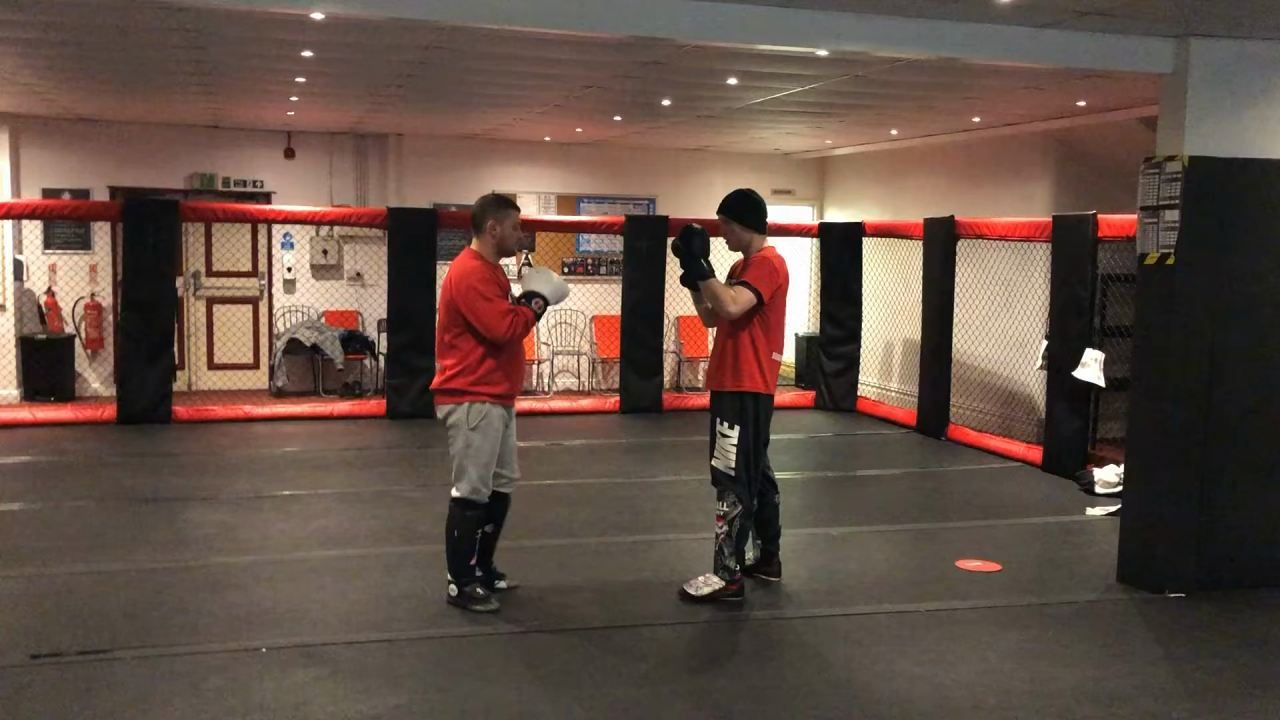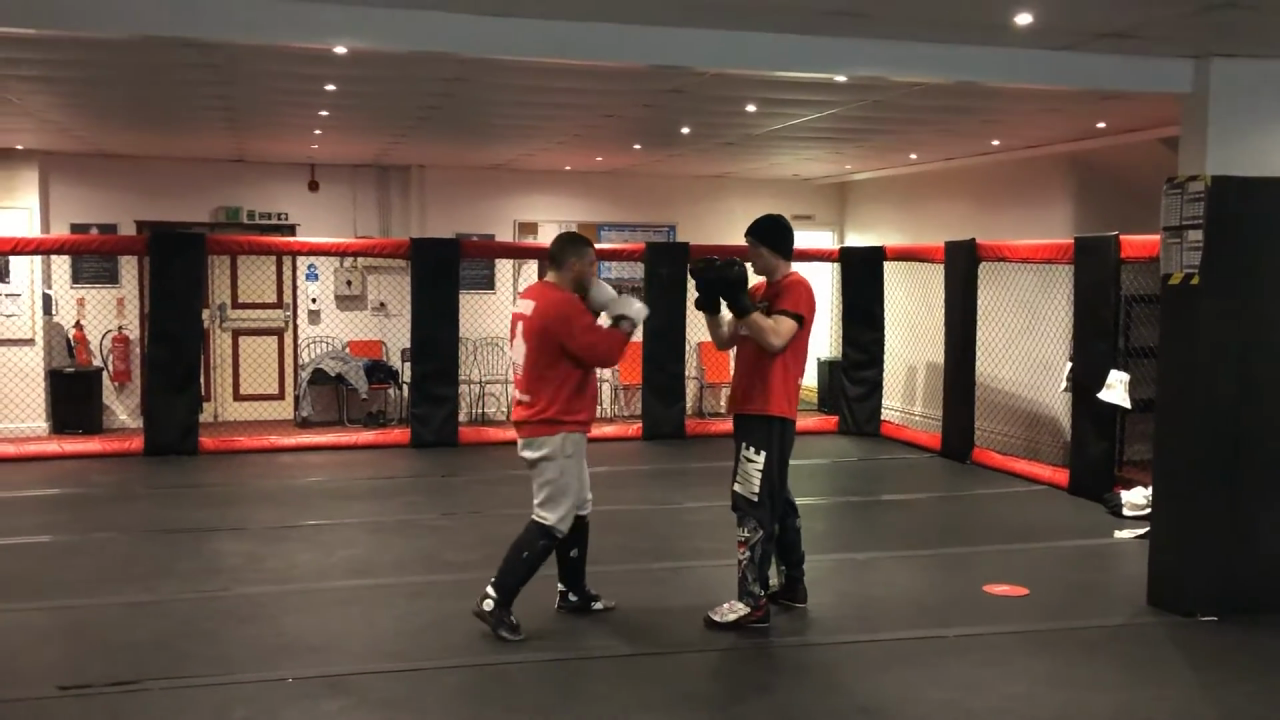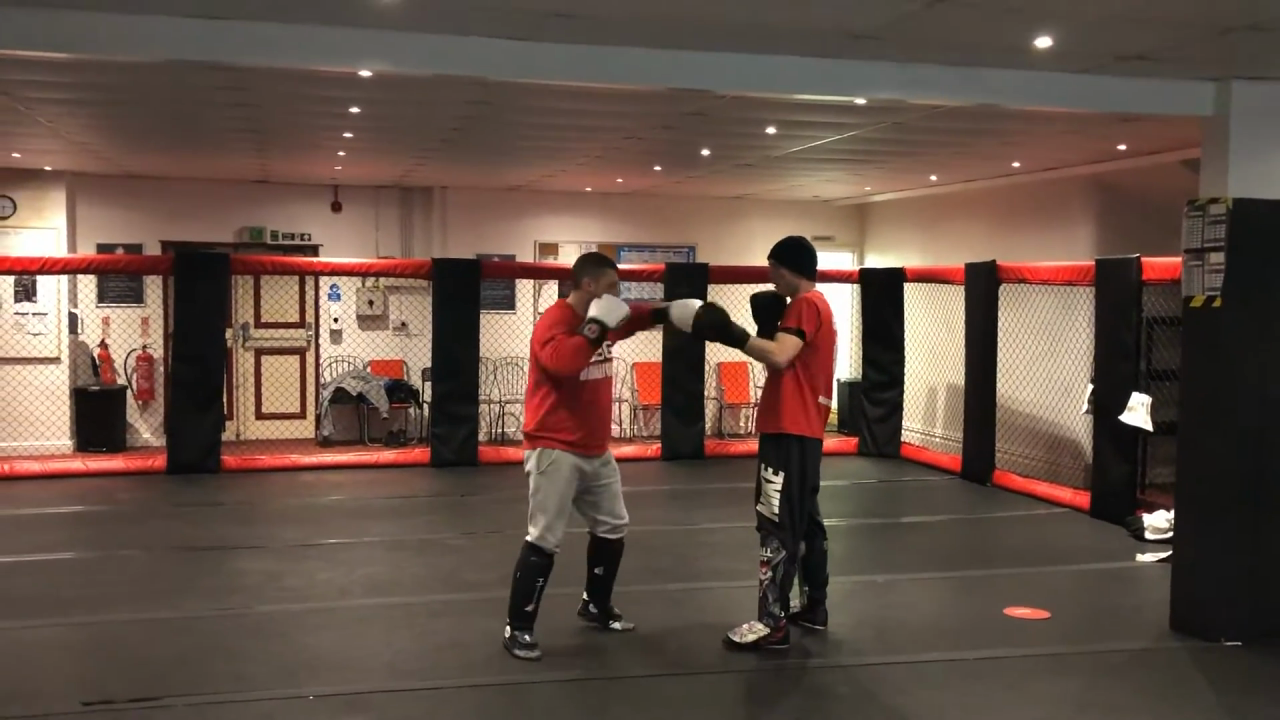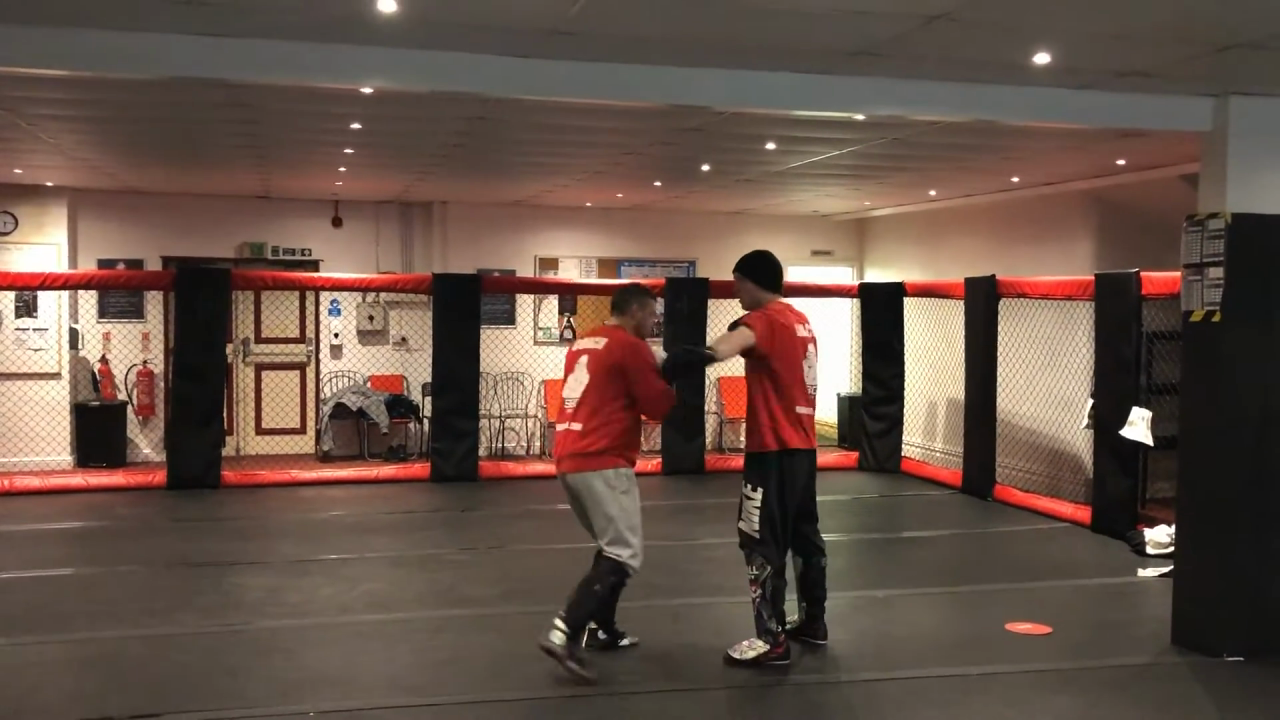
dt=1s
person 1, frame 1
left shoulder: (767, 264)
right shoulder: (743, 266)
left elbow: (731, 308)
right elbow: (712, 317)
left wrist: (700, 264)
right wrist: (692, 275)
left hip: (744, 388)
right hip: (741, 386)
left knee: (731, 478)
right knee: (755, 473)
left ankle: (728, 575)
right ankle: (767, 559)
person 1, frame 2
left shoulder: (795, 288)
right shoulder: (756, 291)
left elbow: (775, 339)
right elbow: (723, 340)
left wrist: (739, 301)
right wrist: (710, 300)
left hip: (769, 413)
right hip: (753, 409)
left knee: (753, 502)
right knee: (775, 498)
left ankle: (753, 601)
right ankle: (792, 584)
person 1, frame 3
left shoulder: (806, 305)
right shoulder: (813, 306)
left elbow: (779, 357)
left wrist: (730, 333)
right wrist: (766, 325)
left hip: (790, 431)
right hip: (802, 430)
left knee: (777, 524)
right knee: (804, 519)
left ankle: (772, 622)
right ankle: (814, 607)
person 1, frame 4
left shoulder: (768, 318)
right shoulder: (796, 320)
left elbow: (740, 338)
left wrist: (703, 353)
left hip: (774, 448)
right hip: (804, 445)
left knee: (760, 541)
right knee: (803, 533)
left ankle: (771, 639)
right ankle: (813, 622)
person 2, frame 1
left shoulder: (488, 269)
right shoulder: (469, 274)
right elbow: (505, 329)
left wrist: (532, 297)
right wrist: (537, 299)
left hip: (497, 399)
right hip: (472, 402)
left knee: (502, 486)
right knee: (471, 493)
left ankle: (481, 567)
right ankle: (460, 584)
person 2, frame 2
left shoulder: (534, 298)
right shoulder: (560, 306)
right elbow: (604, 352)
left wrist: (589, 309)
right wrist: (625, 319)
left hip: (544, 424)
right hip: (555, 429)
left knee: (575, 510)
right knee: (549, 520)
left ankle: (573, 593)
right ankle: (495, 600)
person 2, frame 3
left shoulder: (601, 317)
right shoulder: (553, 321)
left elbow: (636, 316)
right elbow: (560, 363)
left wrist: (670, 312)
right wrist: (595, 327)
left hip: (596, 449)
right hip: (555, 450)
left knee: (612, 528)
right knee: (543, 540)
left ankle: (596, 606)
right ankle: (518, 627)
person 2, frame 4
left shoulder: (583, 344)
right shoulder: (631, 346)
right elbow: (658, 405)
right wrist: (662, 377)
left hip: (569, 460)
right hip: (602, 464)
left knee: (610, 544)
right knee: (623, 555)
left ankle: (598, 630)
right ankle: (566, 633)
